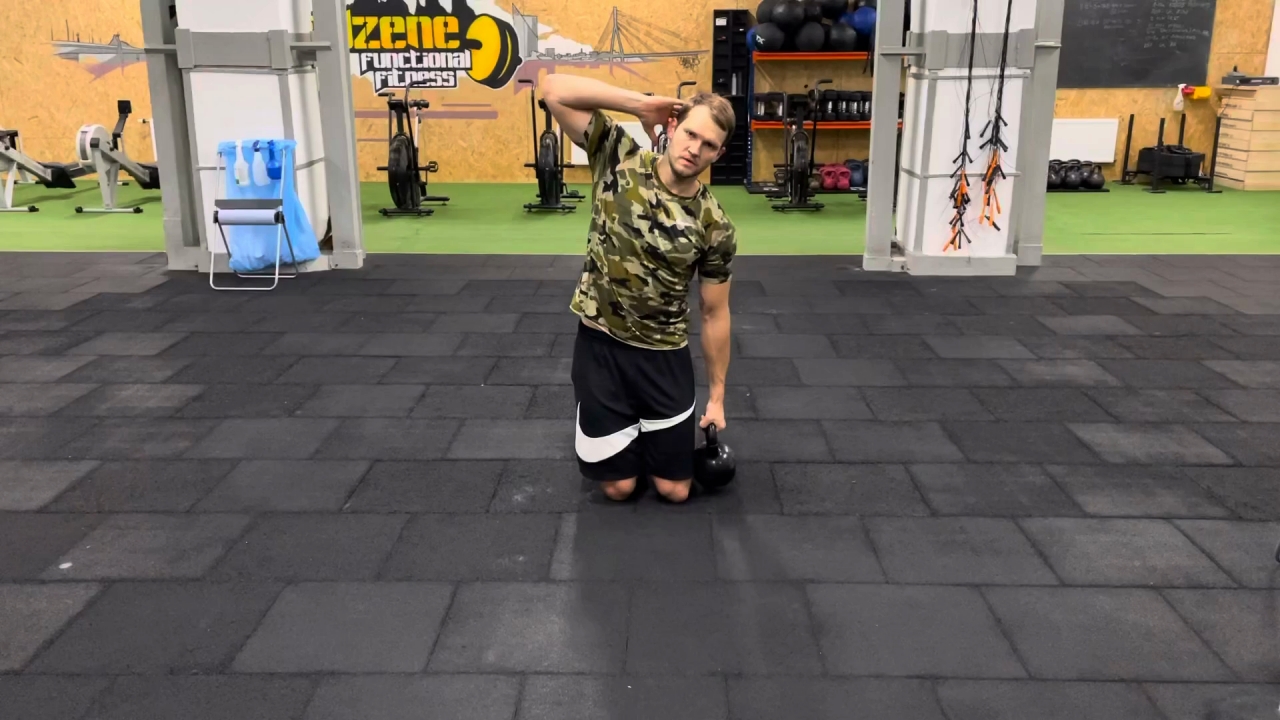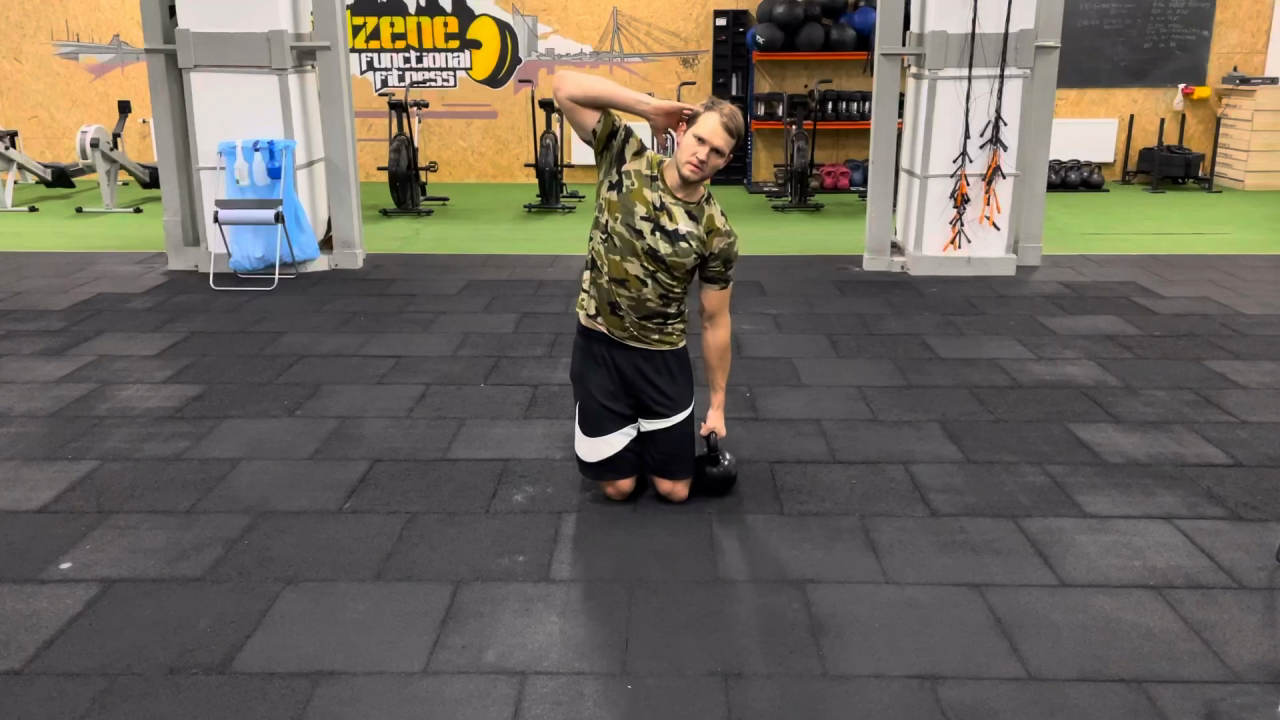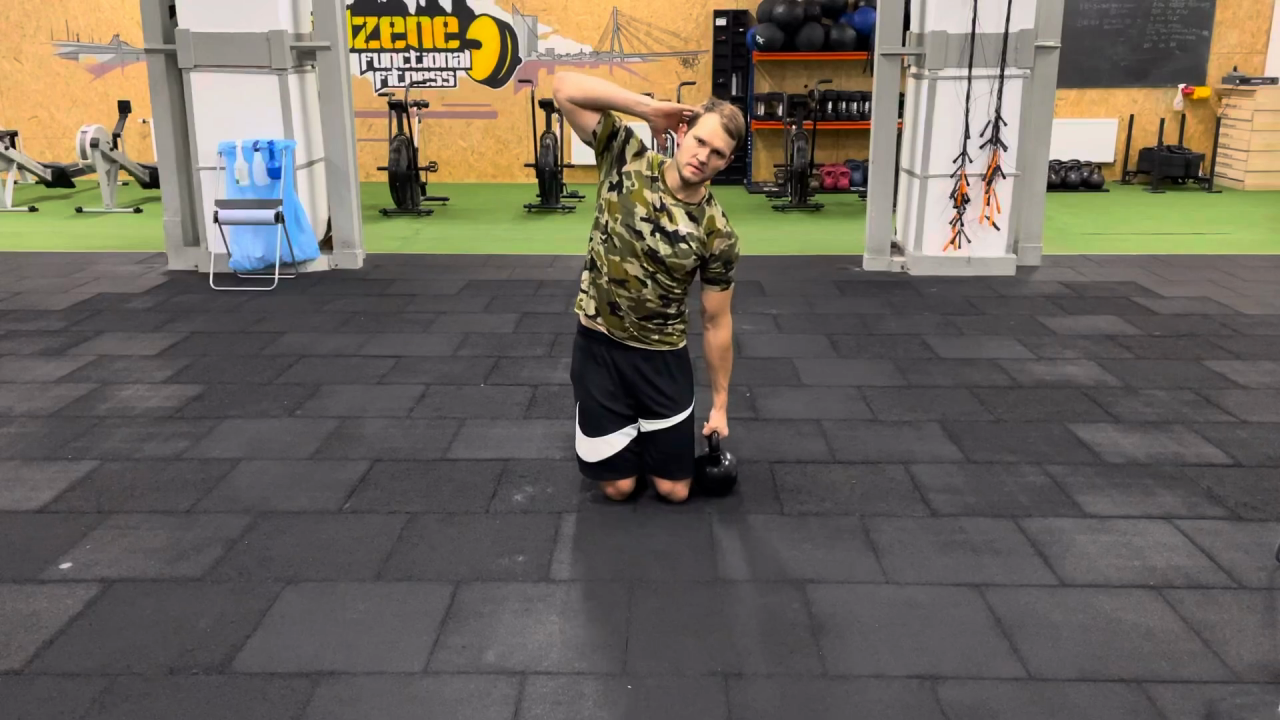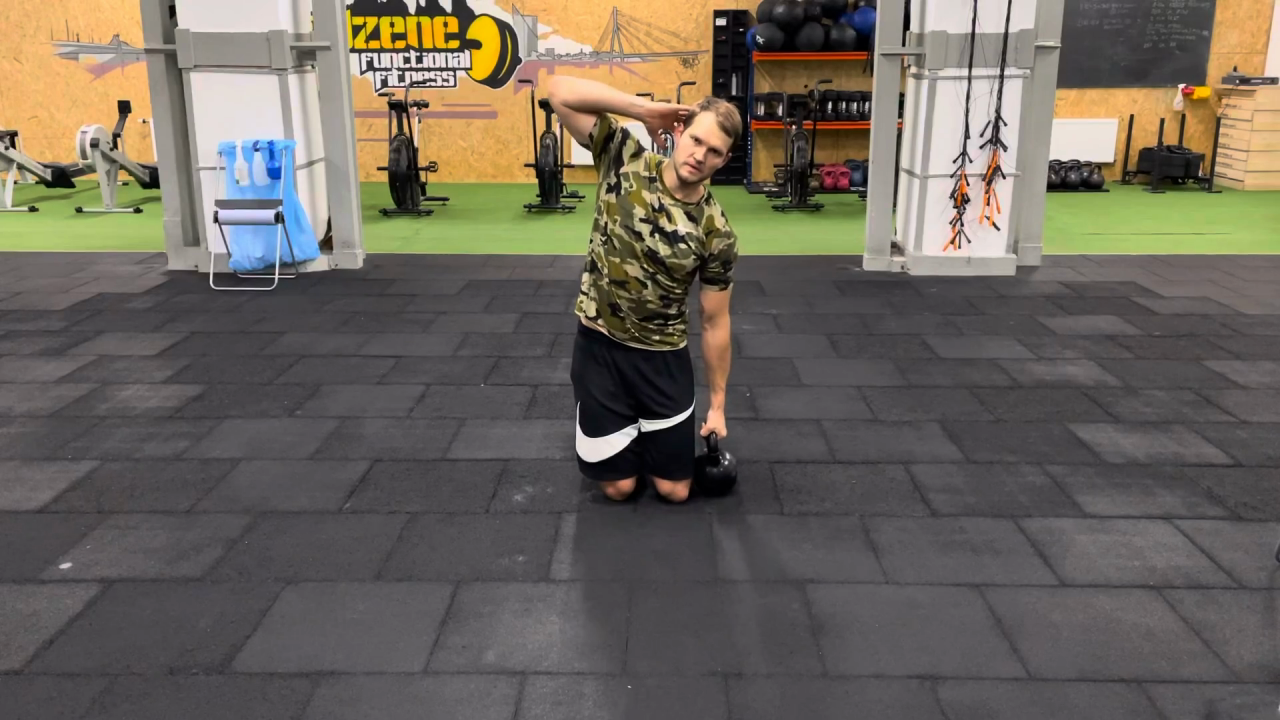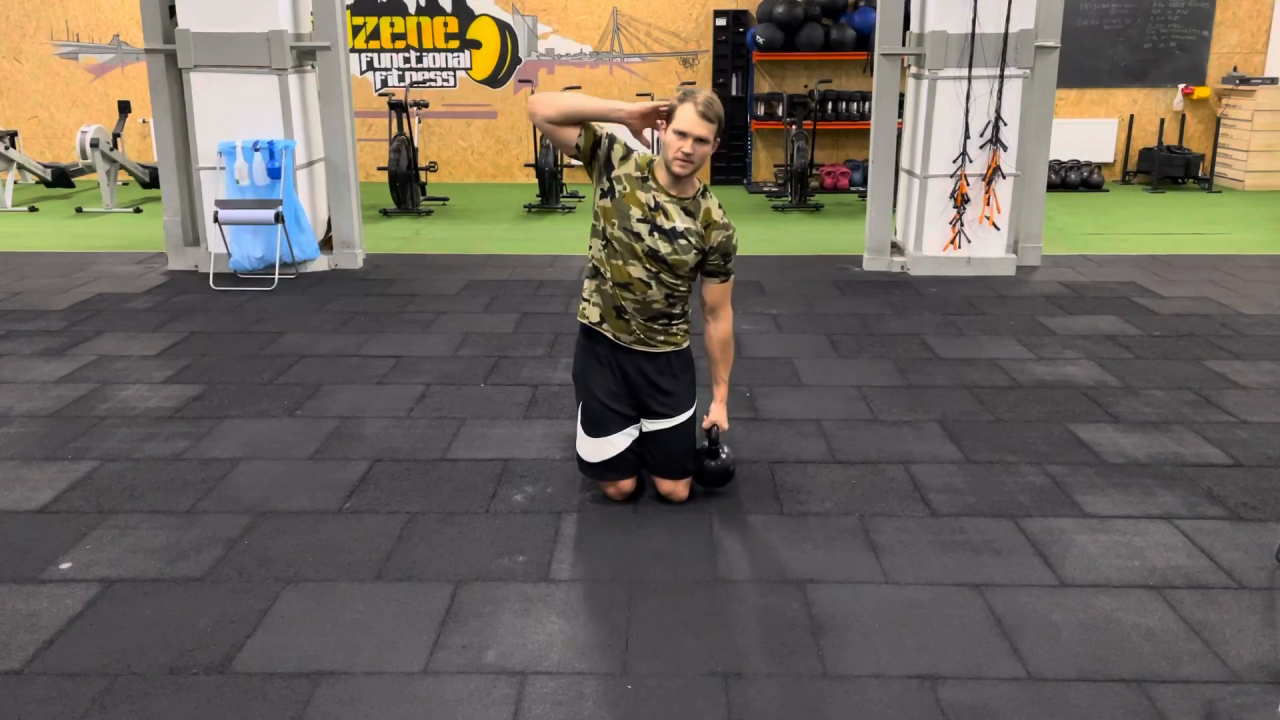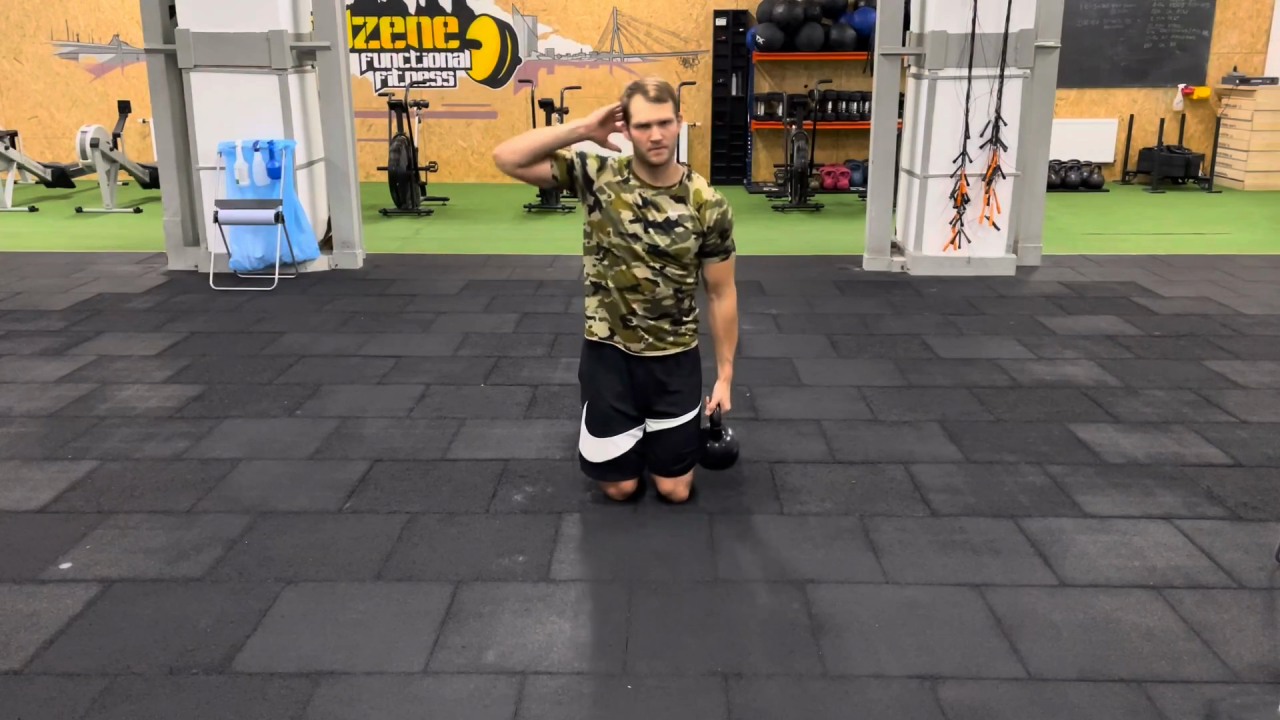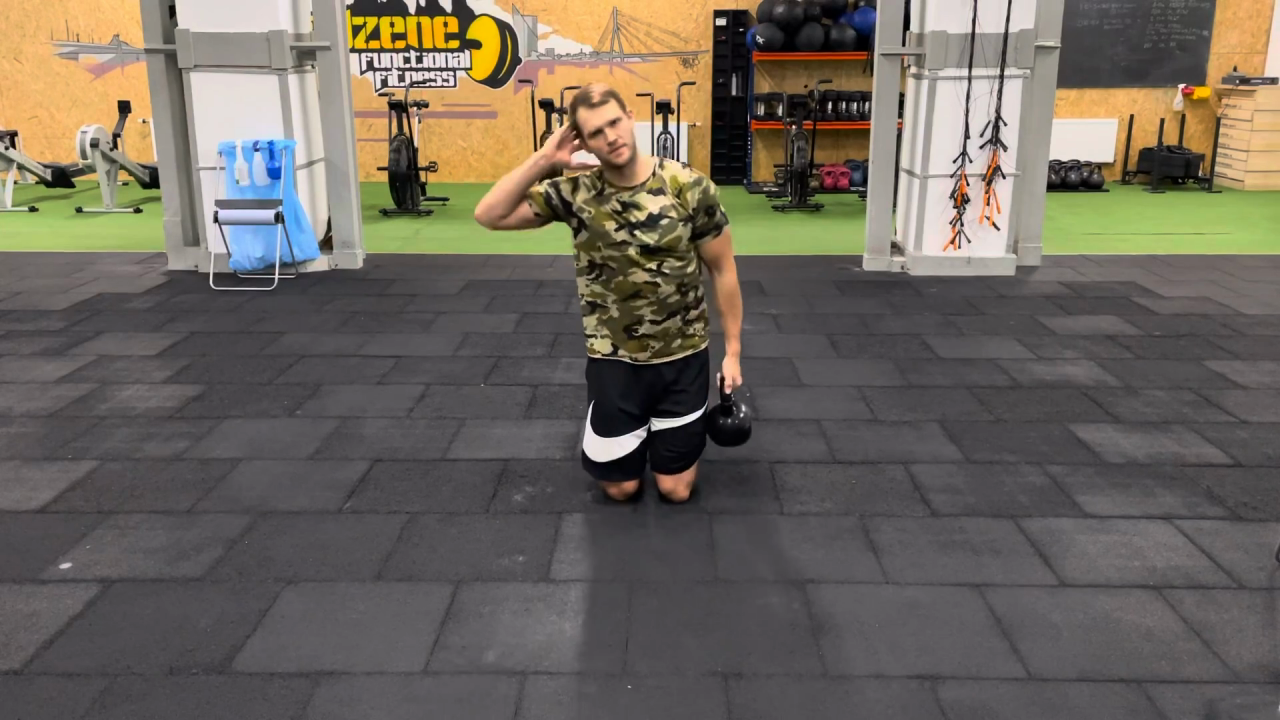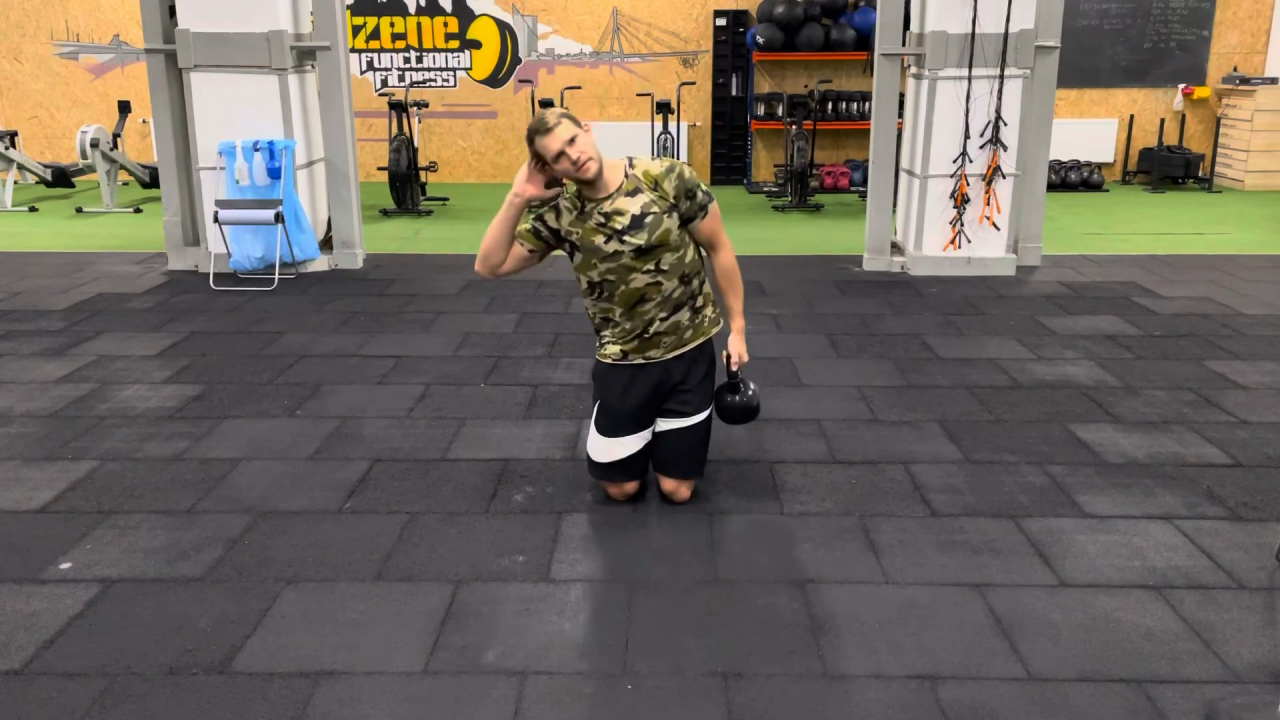
dt=0.2s
person 1, frame 1
left shoulder: (714, 228)
right shoulder: (619, 159)
left elbow: (714, 314)
right elbow: (554, 90)
left wrist: (717, 395)
right wrist: (641, 104)
left hip: (663, 353)
right hip: (600, 343)
left knee: (675, 490)
right knee: (618, 487)
left ankle: (648, 433)
right ankle: (623, 431)
person 1, frame 2
left shoulder: (716, 233)
right shoulder: (625, 160)
left elbow: (715, 322)
right elbow: (564, 86)
left wrist: (717, 403)
right wrist: (650, 107)
left hip: (662, 353)
right hip: (599, 344)
left knee: (675, 490)
right knee: (618, 487)
left ankle: (648, 432)
right ankle: (625, 431)
person 1, frame 3
left shoulder: (717, 235)
right shoulder: (626, 160)
left elbow: (716, 323)
right elbow: (564, 87)
left wrist: (719, 404)
right wrist: (649, 108)
left hip: (661, 354)
right hip: (598, 344)
left knee: (674, 490)
right knee: (618, 487)
left ankle: (649, 432)
right ankle: (623, 431)
person 1, frame 4
left shoulder: (716, 234)
right shoulder: (625, 160)
left elbow: (715, 322)
right elbow: (558, 91)
left wrist: (718, 404)
right wrist: (645, 110)
left hip: (661, 354)
right hip: (599, 344)
left knee: (674, 490)
right knee: (618, 487)
left ankle: (647, 433)
right ankle: (623, 431)
person 1, frame 5
left shoulder: (714, 225)
right shoulder: (617, 164)
left elbow: (718, 315)
right elbow: (540, 108)
left wrist: (720, 396)
right wrist: (626, 114)
left hip: (665, 355)
right hip: (603, 345)
left knee: (674, 489)
right knee: (618, 485)
left ankle: (649, 432)
right ankle: (624, 433)
person 1, frame 6
left shoulder: (707, 205)
right shoulder: (597, 173)
left elbow: (721, 294)
right elbow: (506, 158)
left wrist: (724, 375)
right wrist: (582, 129)
left hip: (674, 356)
right hip: (608, 352)
left knee: (675, 489)
right knee: (619, 487)
left ankle: (659, 432)
right ankle: (629, 431)
person 1, frame 7
left shoulder: (691, 189)
right shoulder: (575, 193)
left elbow: (723, 270)
right elbow: (488, 216)
left wrist: (732, 351)
right wrist: (541, 162)
left hip: (681, 357)
right hip: (614, 359)
left knee: (675, 489)
right knee: (619, 487)
left ankle: (670, 434)
right ankle: (635, 431)
person 1, frame 8
left shoulder: (667, 178)
right shoulder: (560, 217)
left elbow: (719, 249)
right elbow: (489, 267)
left wrist: (737, 325)
right wrist: (517, 200)
left hip: (688, 351)
right hip: (623, 358)
left knee: (676, 490)
right knee: (620, 487)
left ankle: (666, 436)
right ankle: (637, 432)
